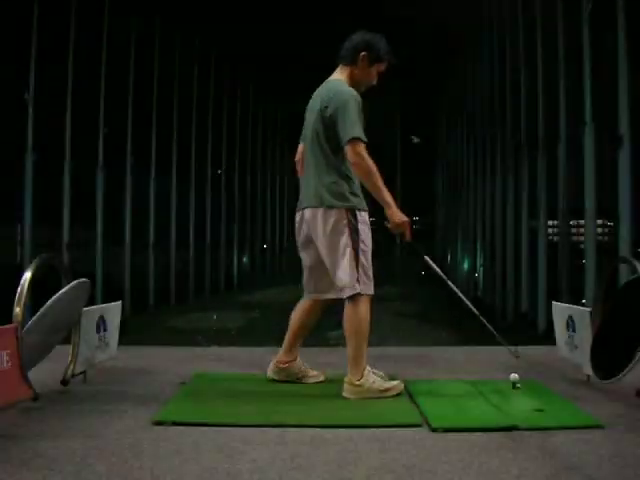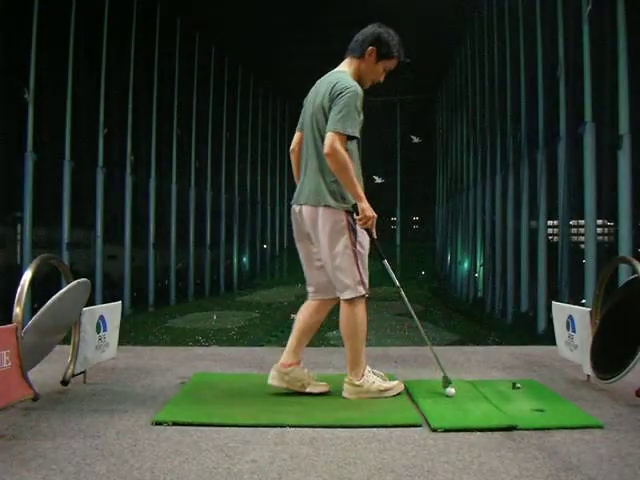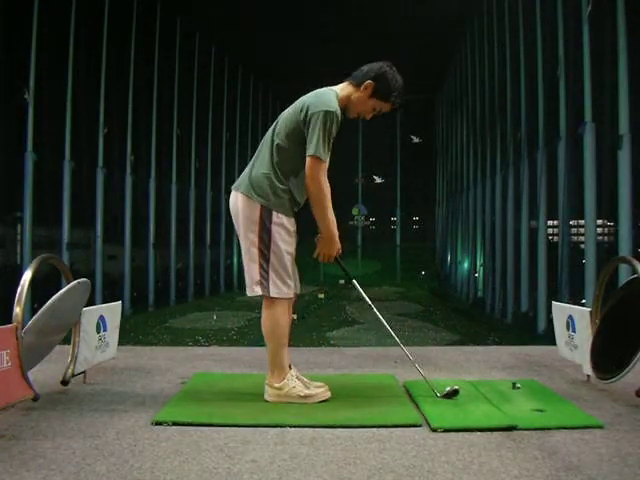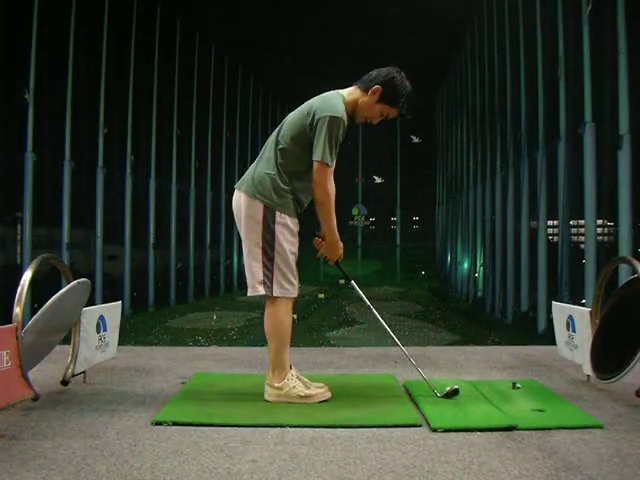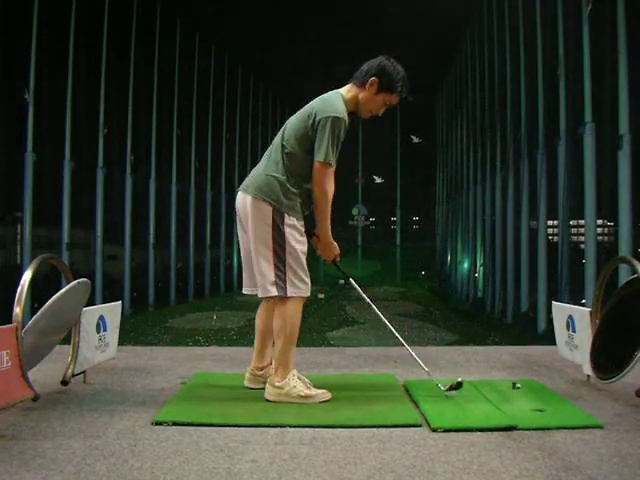
dt=1s
person 1, frame 1
left shoulder: (319, 95)
right shoulder: (345, 96)
left elbow: (300, 157)
right elbow: (357, 157)
right wrist: (391, 206)
left hip: (310, 205)
right hip: (338, 206)
left knee: (316, 293)
right knee: (356, 291)
left ankle: (285, 361)
right ankle: (357, 377)
person 1, frame 2
left shoulder: (320, 86)
right shoulder: (349, 89)
left elbow: (296, 147)
right elbow: (333, 149)
right wrist: (362, 200)
left hip: (306, 203)
right hip: (333, 207)
left knee: (323, 292)
right knee: (352, 291)
left ankle: (287, 366)
right ankle: (358, 378)
person 1, frame 3
left shoulder: (324, 104)
right shoulder: (327, 108)
left elbow: (320, 177)
right elbow: (312, 178)
left wrist: (331, 231)
right wrist: (328, 234)
left hip: (264, 200)
right hip: (263, 201)
left knee: (283, 291)
right knee: (277, 292)
left ankle: (283, 373)
right ankle: (279, 381)
person 1, frame 4
left shoulder: (332, 107)
right shoulder: (333, 112)
left elbow: (326, 180)
right elbow: (320, 183)
left wrist: (328, 233)
right wrist: (333, 237)
left hip: (264, 199)
right hip: (266, 202)
left knee: (283, 291)
right knee: (280, 292)
left ankle: (282, 373)
right ankle: (279, 382)
person 1, frame 5
left shoulder: (330, 107)
right shoulder: (335, 113)
left elbow: (326, 178)
right elbow: (320, 182)
left wrist: (322, 232)
right wrist: (326, 238)
left hip: (258, 198)
right hip: (272, 203)
left knee: (274, 290)
right knee: (291, 291)
left ankle: (260, 367)
right ankle: (282, 380)
